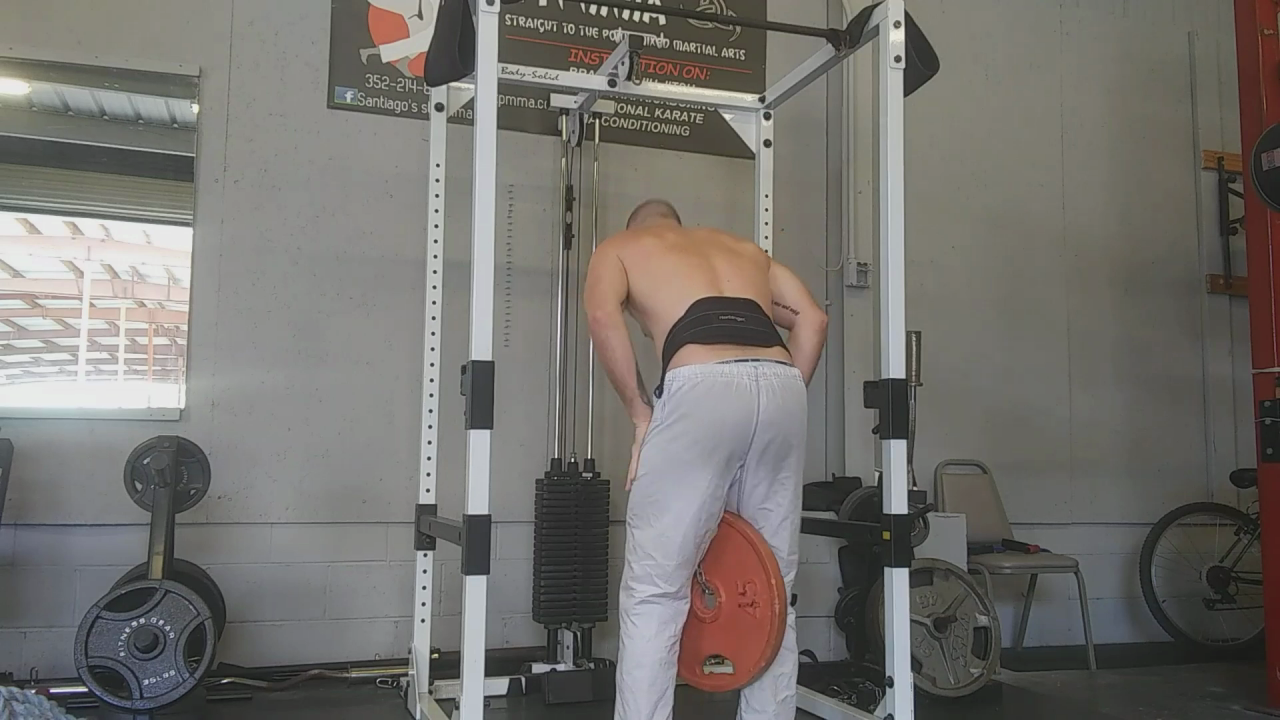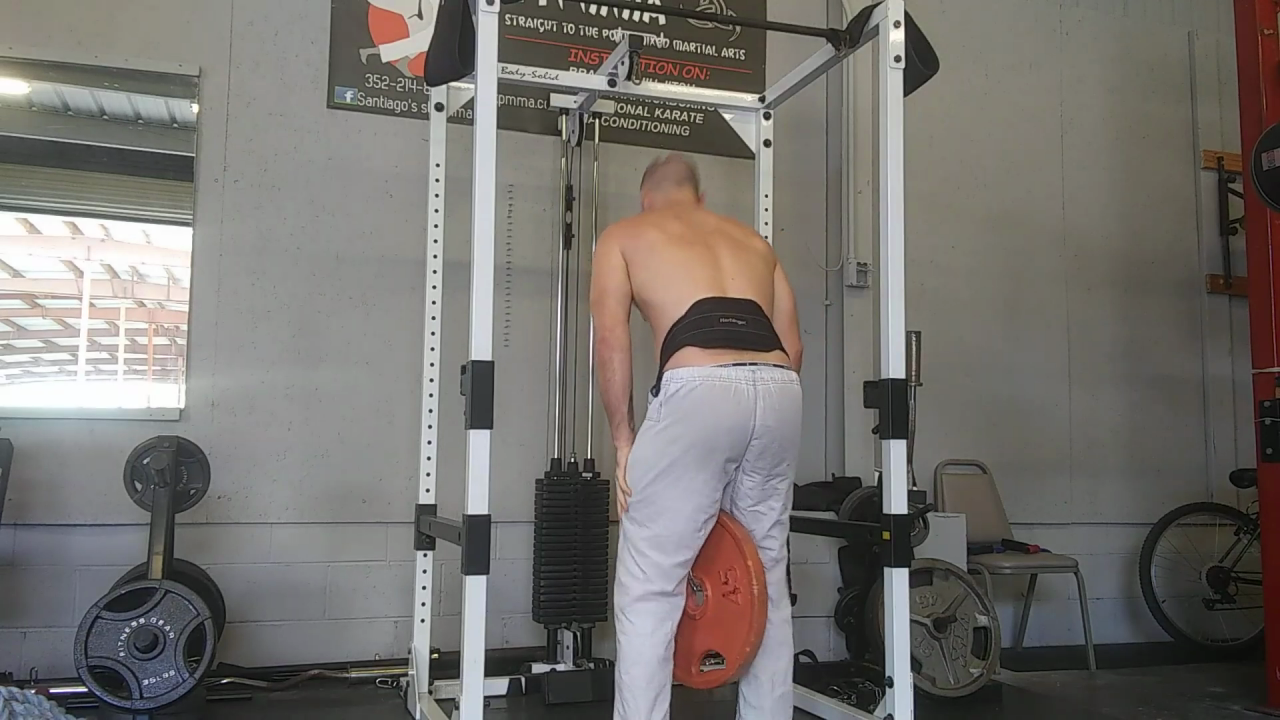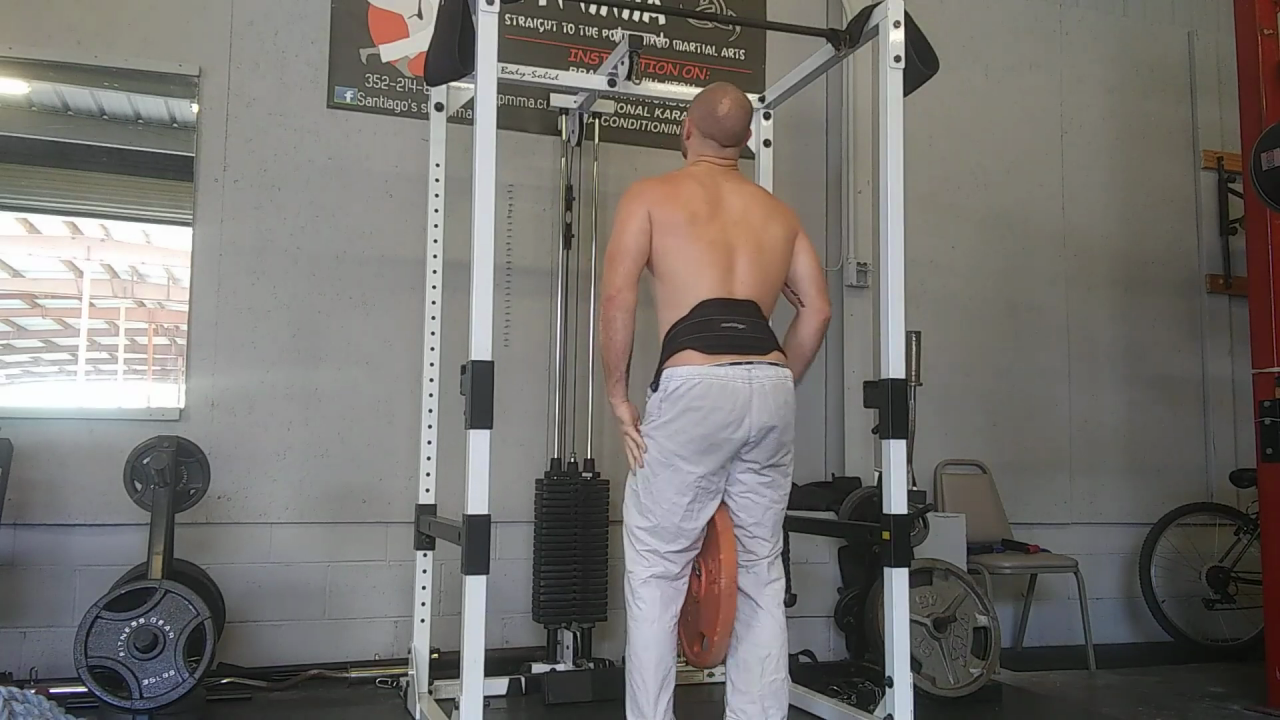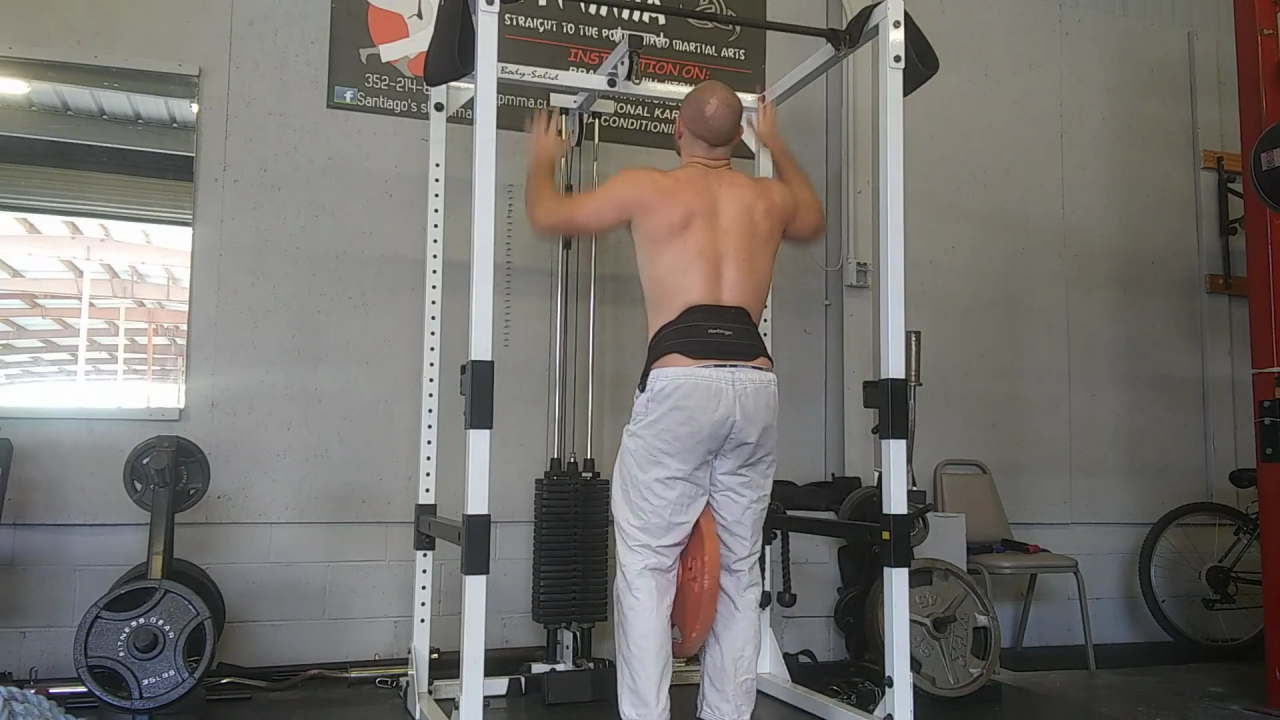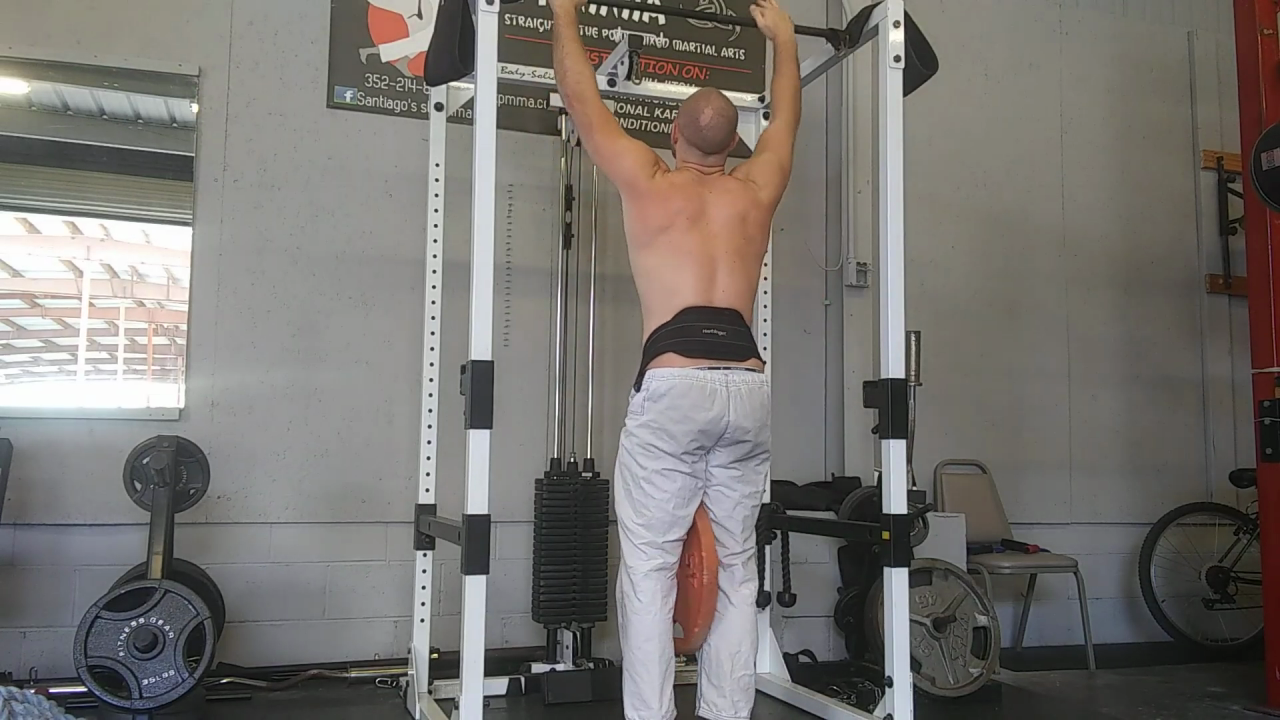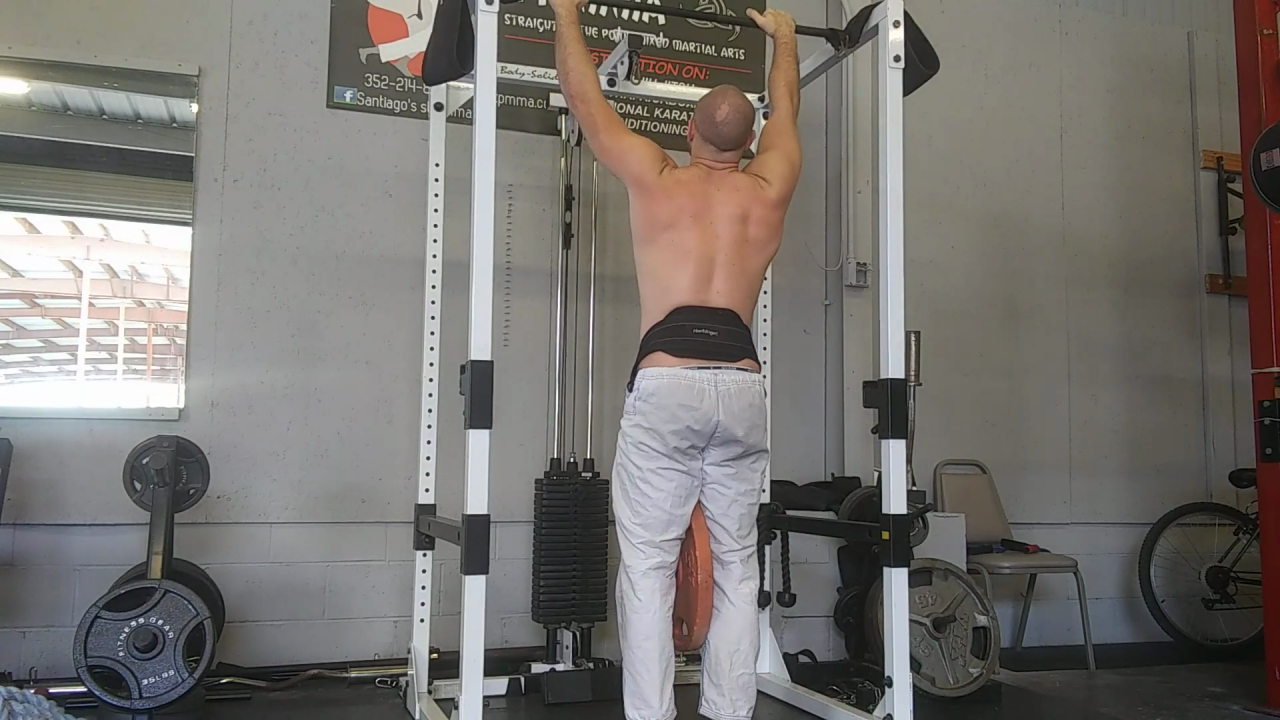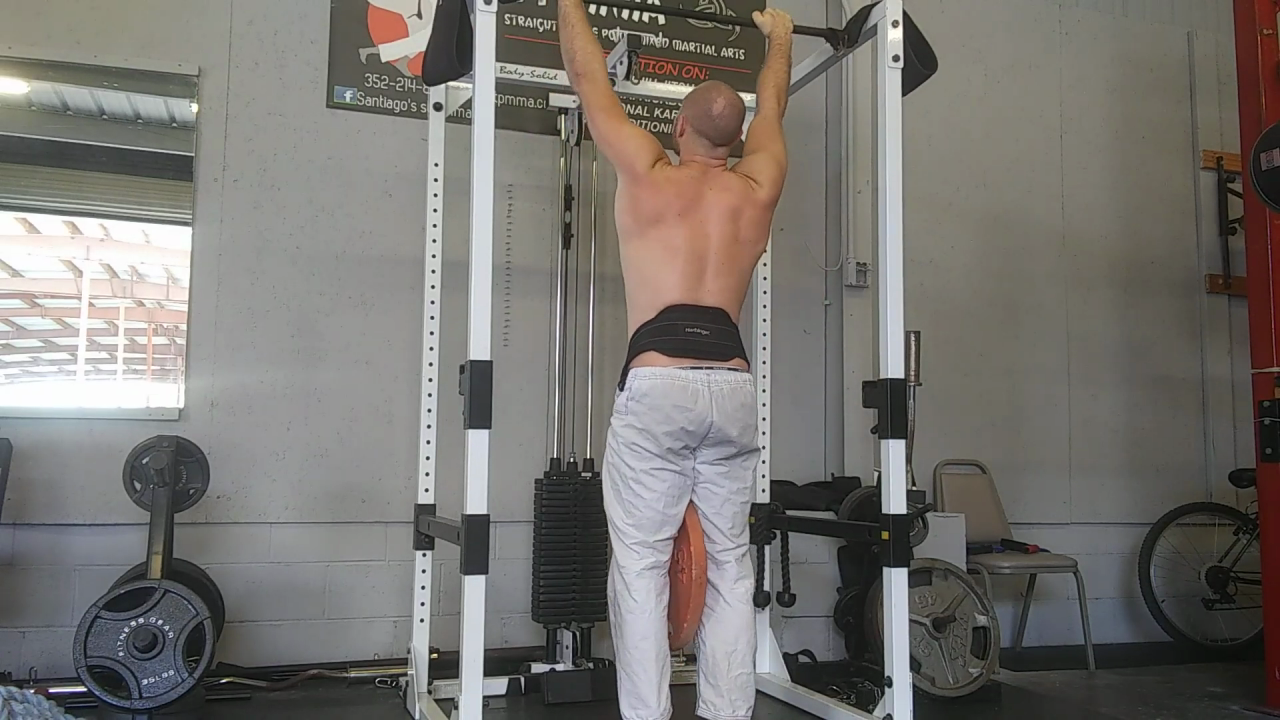
dt=0.5s
person 1, frame 1
left shoulder: (620, 247)
right shoulder: (740, 246)
left elbow: (602, 312)
right elbow: (811, 320)
left wrist: (641, 412)
left hip: (704, 385)
right hip: (782, 387)
left knee: (654, 586)
person 1, frame 2
left shoulder: (623, 234)
right shoulder: (750, 238)
left elbow: (611, 338)
left wrist: (624, 437)
left hip: (698, 389)
right hip: (778, 390)
left knee: (650, 585)
right knee: (766, 581)
person 1, frame 3
left shoulder: (651, 195)
right shoulder: (776, 210)
left elbow: (617, 297)
right elbow: (816, 309)
left wrist: (619, 396)
left hip: (695, 386)
right hip: (771, 388)
left knee: (656, 573)
right knee: (760, 575)
person 1, frame 4
left shoulder: (648, 188)
right shoulder: (767, 198)
left elbow: (547, 217)
right elbow: (813, 221)
left wrist: (541, 160)
right wrist: (778, 146)
left hip: (680, 385)
right hip: (755, 386)
left knee: (646, 566)
right knee: (738, 572)
person 1, frame 5
left shoulder: (646, 182)
right shoulder: (757, 192)
left elbow: (582, 101)
right elbow: (785, 117)
left hip: (674, 385)
right hip: (747, 388)
left knee: (649, 567)
right knee: (734, 570)
person 1, frame 6
left shoulder: (655, 178)
right shoulder: (770, 189)
left elbow: (586, 100)
right elbow: (785, 107)
left hip: (666, 385)
right hip: (742, 388)
left knee: (647, 566)
right knee: (735, 567)
person 1, frame 7
left shoulder: (646, 170)
right shoulder: (758, 188)
left elbow: (590, 82)
right elbow: (770, 110)
left hip: (658, 384)
right hip: (733, 387)
left knee: (640, 568)
right knee: (729, 568)
